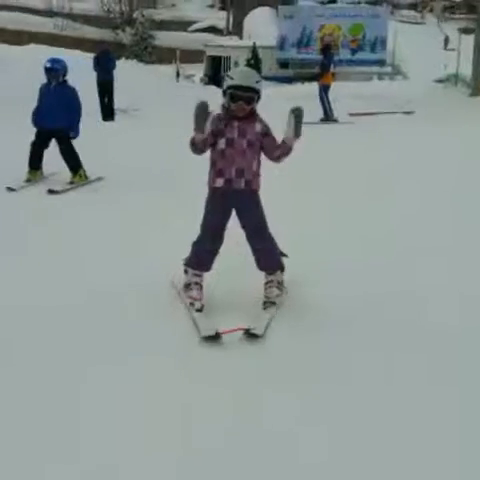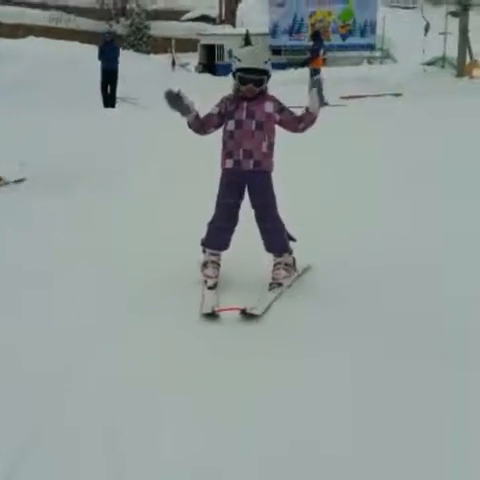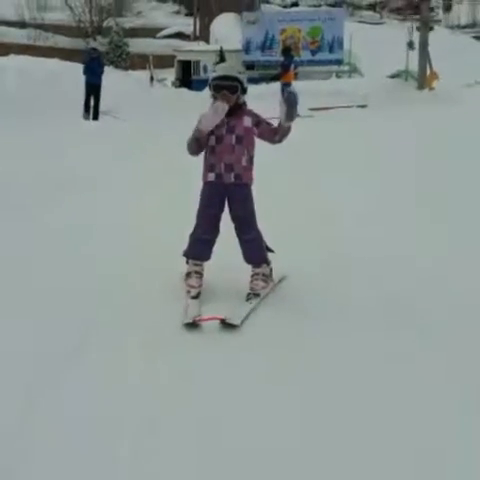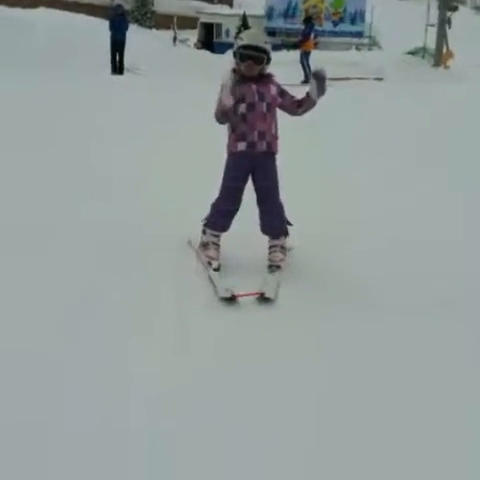
dt=0.7s
person 1, frame 1
left shoulder: (258, 126)
right shoulder: (217, 121)
left elbow: (276, 154)
right elbow: (198, 148)
left wrist: (291, 136)
right wrist: (200, 130)
left hip: (248, 189)
right hip: (219, 188)
left knee: (259, 234)
right knee: (210, 235)
left ankle: (274, 276)
right ankle: (193, 277)
person 1, frame 2
left shoulder: (271, 104)
right shoulder: (227, 104)
left elbow: (298, 124)
right elbow: (204, 127)
left wrist: (313, 108)
right wrist: (188, 112)
left hip: (260, 170)
right hip: (231, 169)
left knee: (267, 215)
right knee: (224, 215)
left ankle: (283, 259)
right ankle: (211, 257)
person 1, frame 3
left shoulder: (249, 118)
right shoulder: (210, 118)
left elbow: (275, 136)
right elbow: (193, 149)
left wrist: (286, 119)
right wrist: (204, 126)
left hip: (240, 182)
right hip: (213, 181)
left knee: (247, 227)
right knee: (205, 226)
left ankle: (261, 269)
right ankle: (194, 268)
person 1, frame 4
left shoulder: (272, 87)
right shoulder: (232, 86)
left elbow: (296, 107)
right elbow: (222, 117)
left wrist: (315, 93)
right wrist: (227, 99)
left hip: (266, 153)
right hip: (239, 152)
left knee: (270, 199)
right knee: (229, 198)
left ankle: (278, 242)
right ankle: (210, 238)
